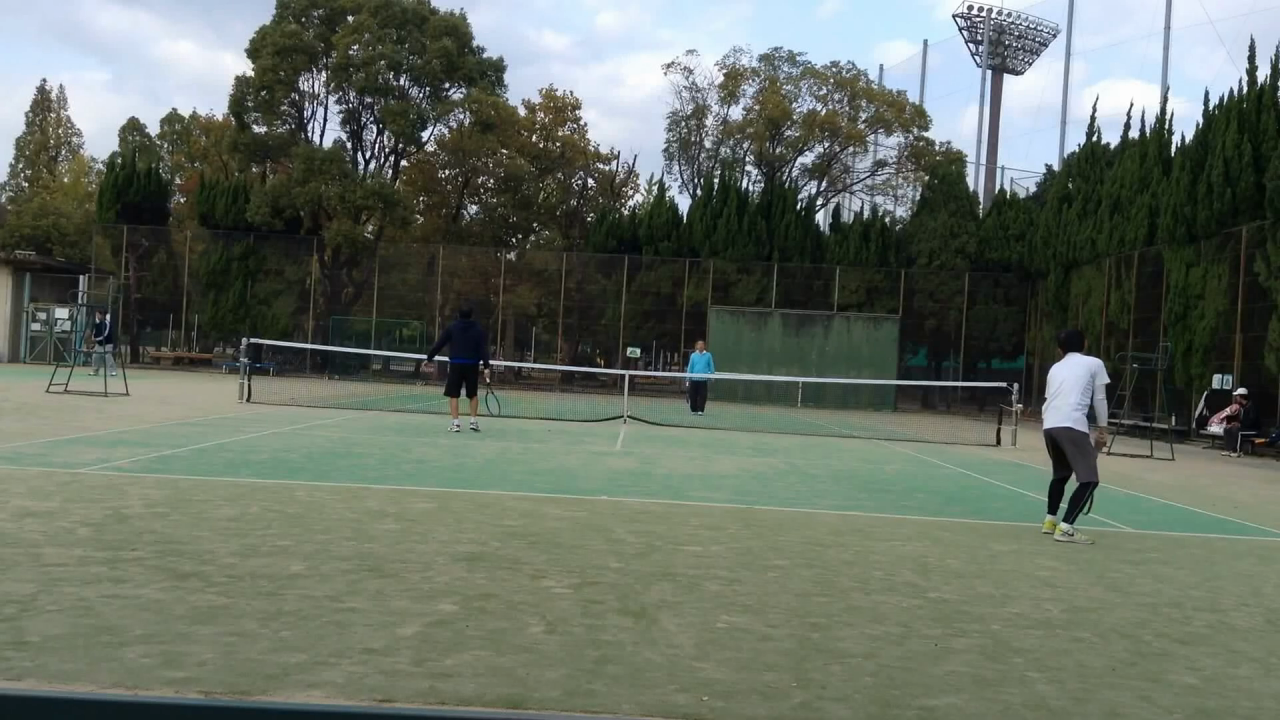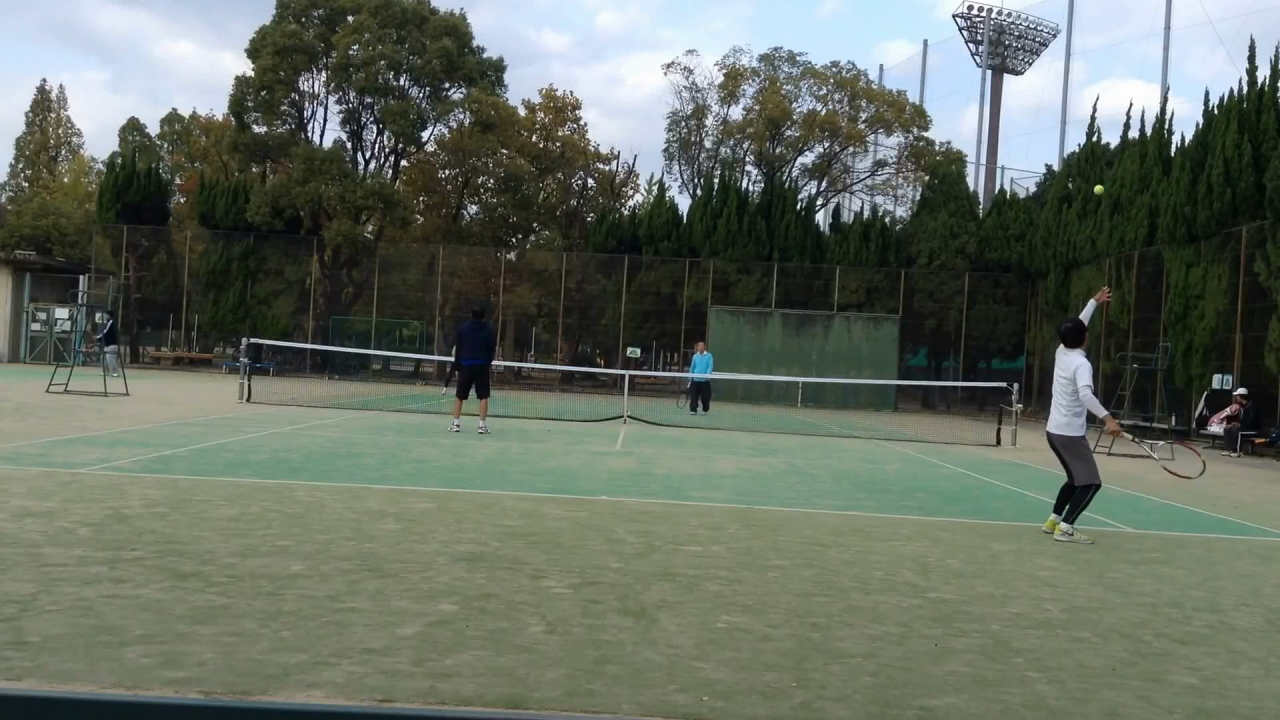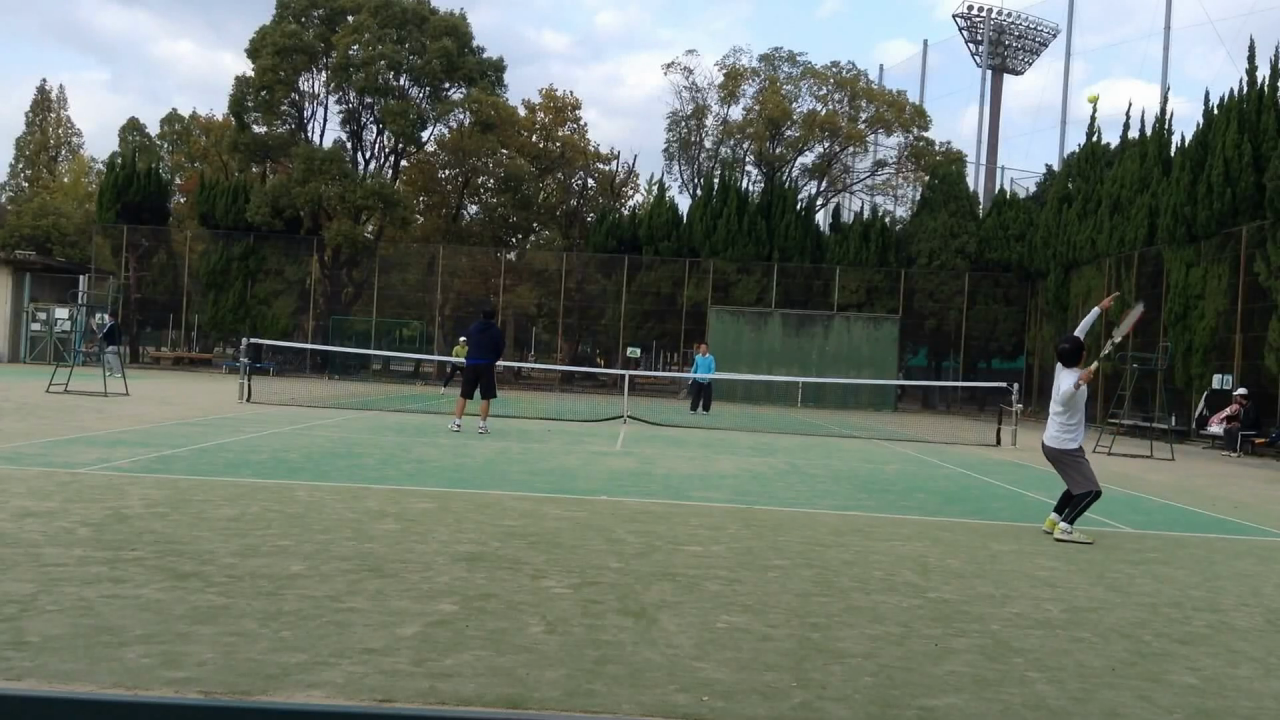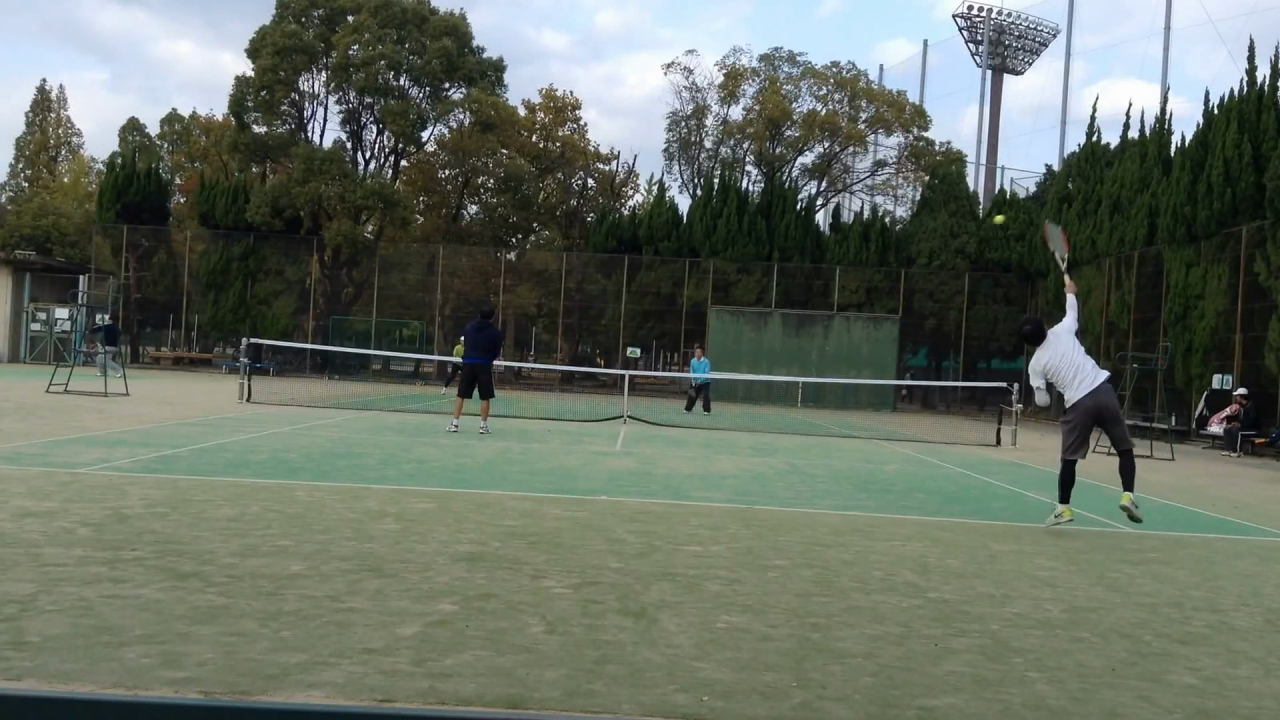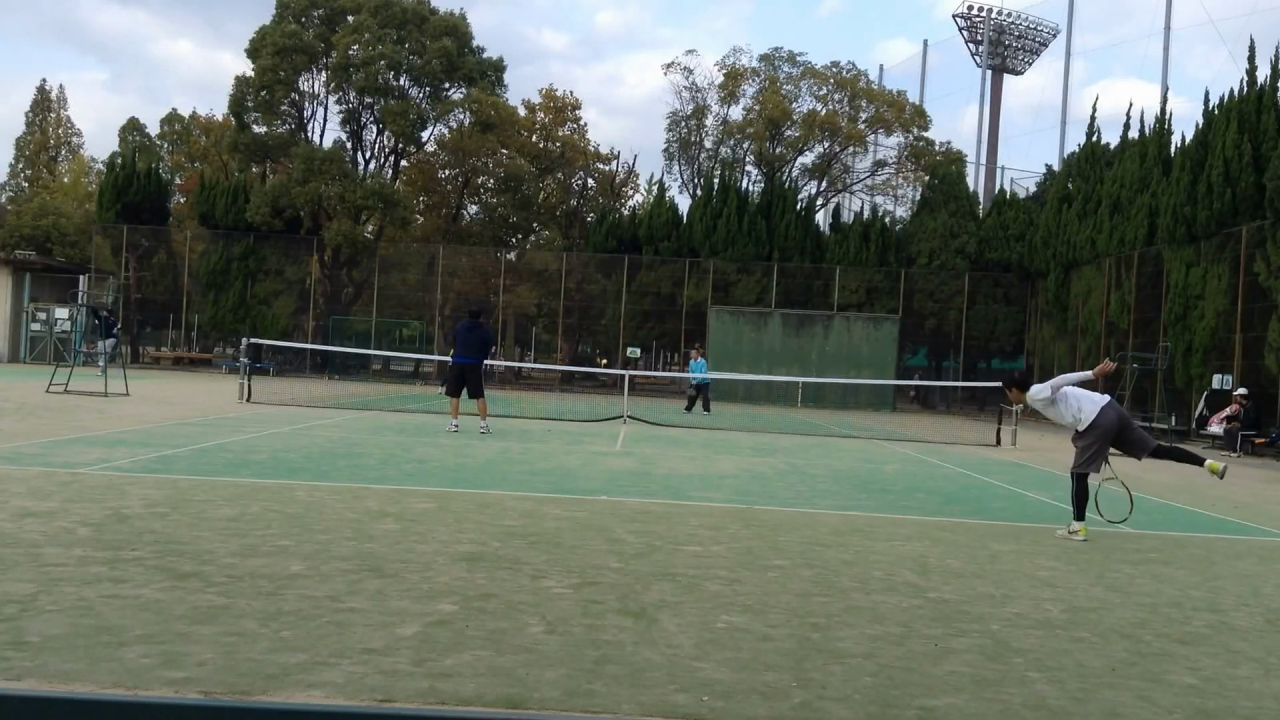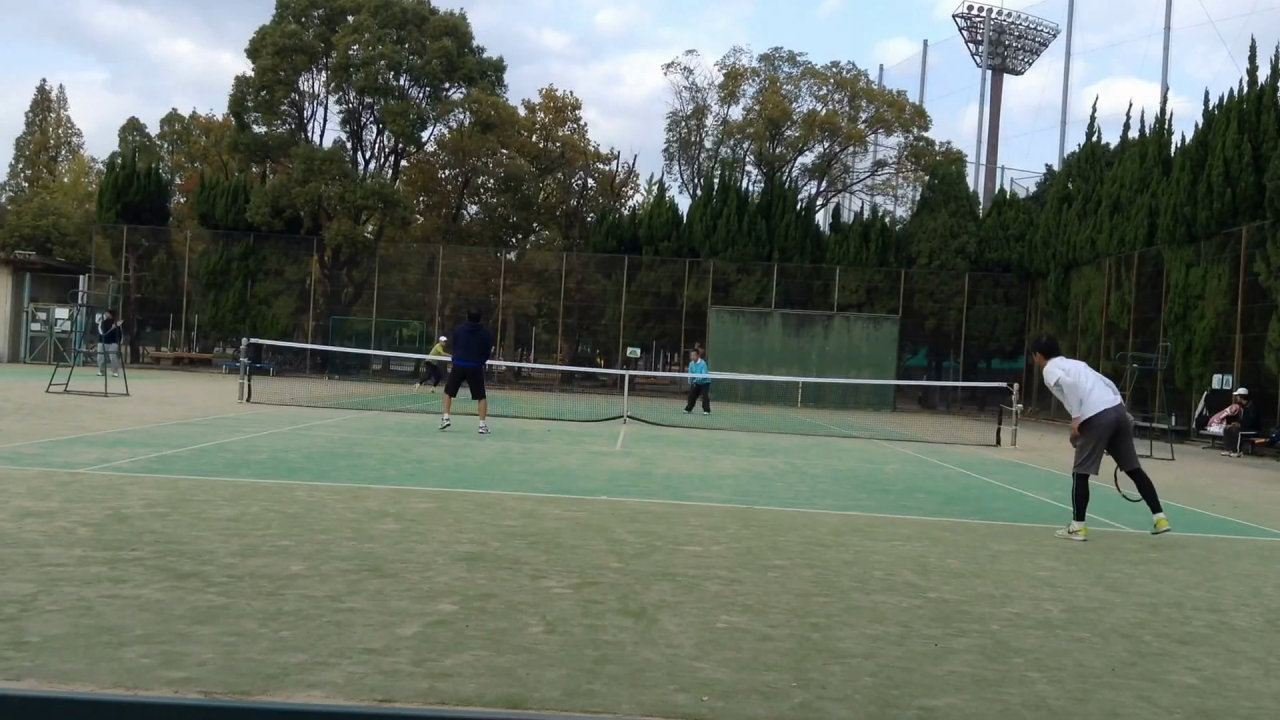
dt=0.4s
person 1, frame 1
left shoulder: (1055, 368)
right shoulder: (1094, 363)
right elbow: (1100, 399)
right wrist: (1102, 429)
left hip: (1050, 426)
right hip: (1072, 426)
left knee: (1060, 475)
right knee: (1089, 480)
left ankle: (1050, 521)
right ankle: (1065, 527)
person 1, frame 2
left shoulder: (1061, 353)
right shoulder: (1081, 364)
left elbow: (1075, 328)
right elbow: (1086, 395)
left wrist: (1095, 302)
right wrist: (1108, 419)
left hip: (1054, 430)
right hip: (1070, 433)
left knee: (1075, 479)
right knee: (1090, 482)
left ankle: (1054, 520)
right ankle: (1064, 528)
person 1, frame 3
left shoulder: (1061, 366)
right shoulder: (1070, 379)
left elbow: (1077, 334)
right elbow: (1063, 397)
left wrist: (1099, 309)
right wrist: (1079, 383)
left hip: (1054, 443)
right hip: (1064, 446)
left knee: (1079, 486)
right knee: (1091, 490)
left ankle: (1053, 520)
right ankle: (1064, 527)
person 1, frame 4
left shoulder: (1036, 364)
right shoulder: (1061, 332)
left elbow: (1042, 401)
right elbow: (1072, 310)
right wrist: (1070, 291)
left hip: (1078, 405)
right hip: (1102, 393)
left knee: (1069, 460)
right knee: (1125, 451)
left ankle: (1063, 509)
right ankle: (1128, 497)
person 1, frame 5
left shoulder: (1036, 394)
right shoulder: (1042, 391)
left elbow: (1063, 380)
left wrist: (1092, 374)
left hip: (1097, 421)
right hip: (1111, 409)
left knee: (1079, 473)
right knee: (1155, 449)
left ankle: (1078, 527)
right ankle: (1209, 464)
person 1, frame 6
left shoulder: (1050, 369)
right shoulder: (1078, 363)
left elbow: (1069, 384)
right elbow: (1110, 384)
left wrist: (1076, 418)
right wrist: (1123, 412)
left hip: (1094, 418)
right hip: (1116, 410)
left knee: (1081, 473)
right knee: (1133, 469)
left ankle: (1077, 527)
right ankle: (1160, 518)
